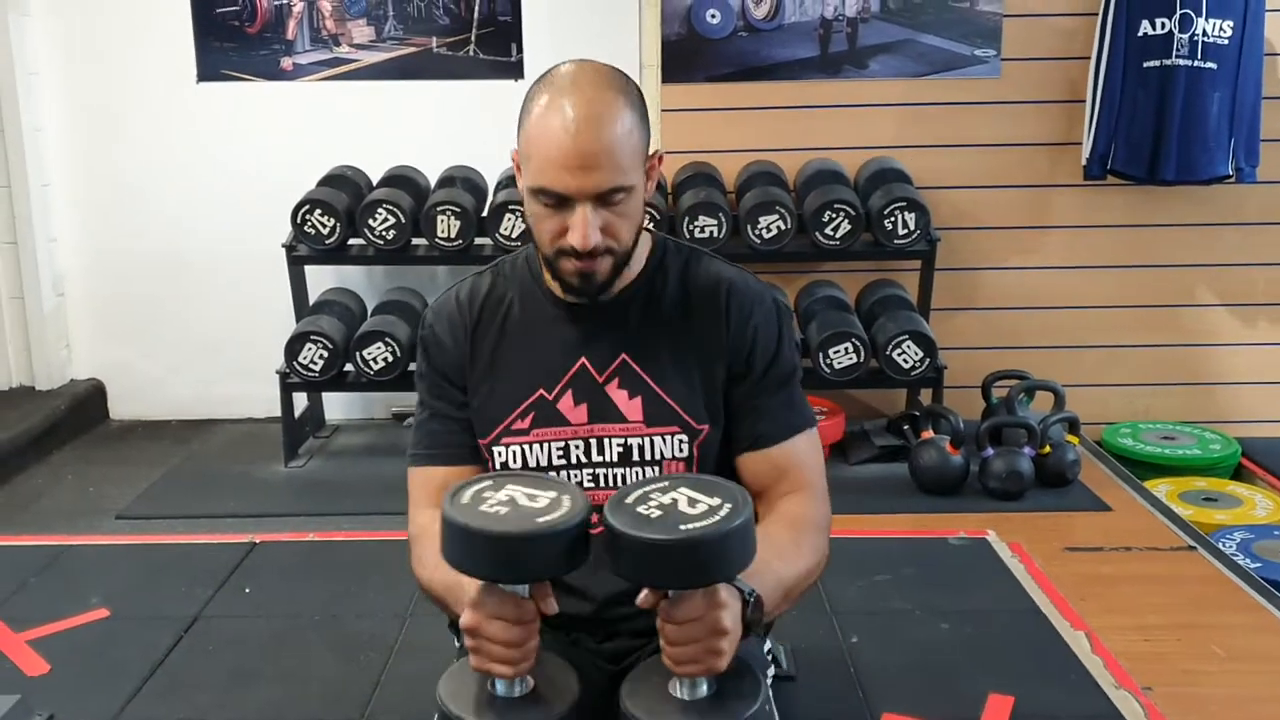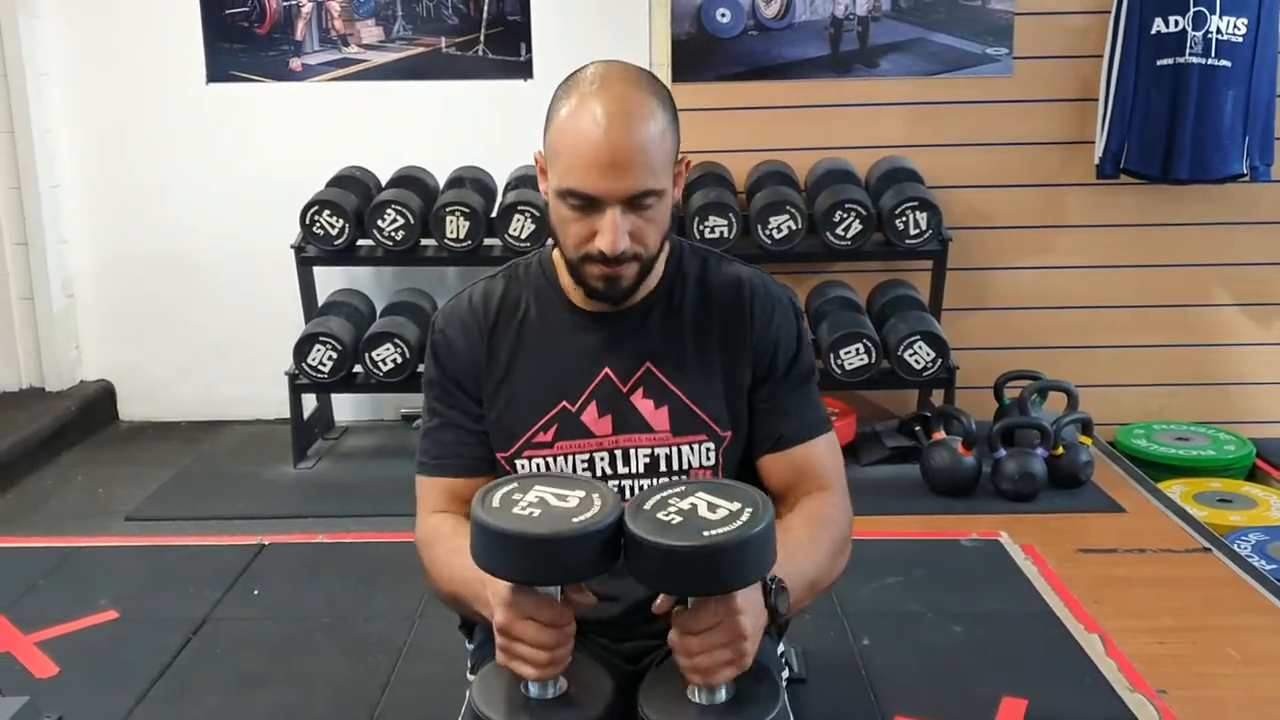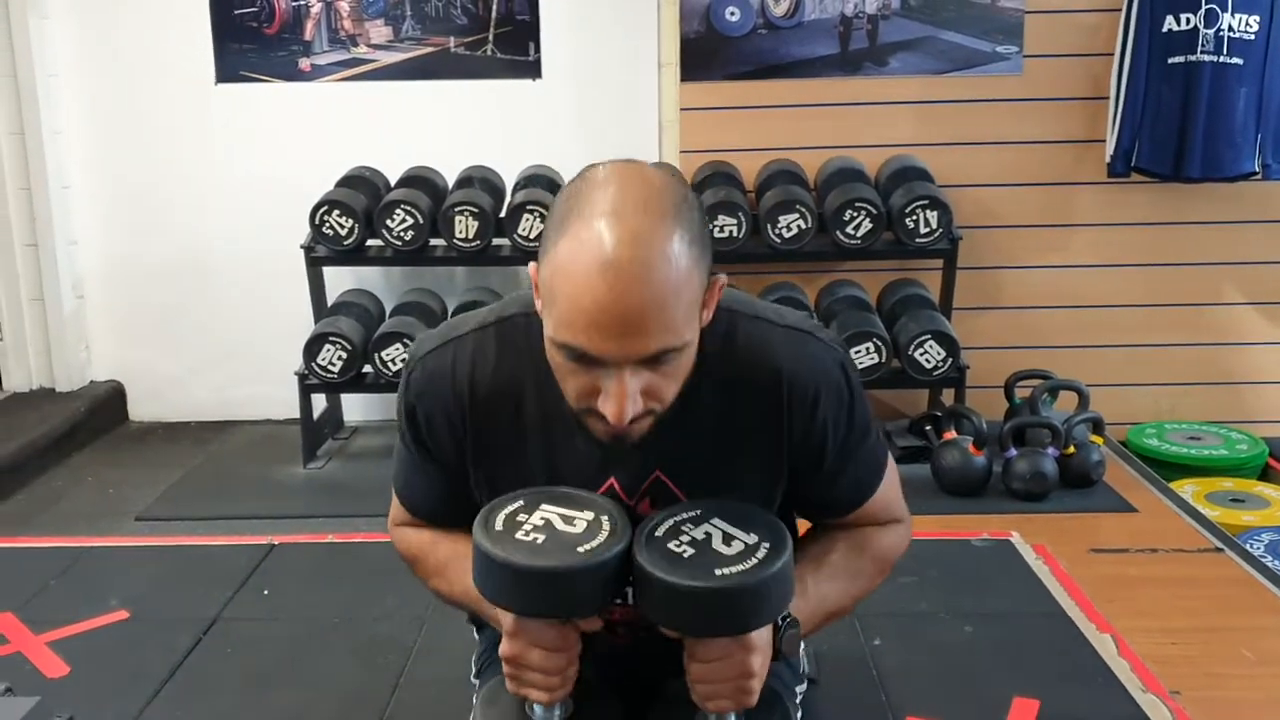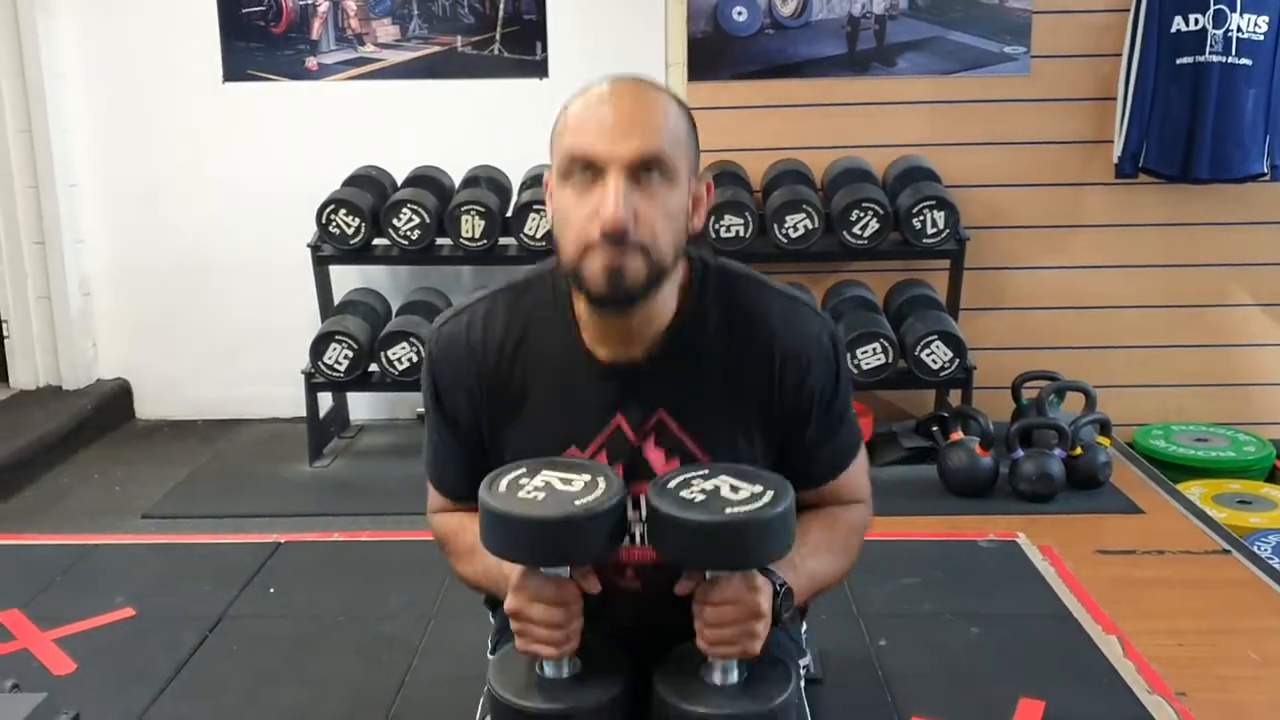
dt=0.5s
person 1, frame 1
left shoulder: (737, 311)
right shoulder: (461, 322)
left elbow: (798, 503)
right elbow: (435, 512)
left wrist: (740, 597)
right wrist: (474, 592)
left hip: (689, 636)
right hip: (526, 639)
person 1, frame 2
left shoulder: (755, 312)
right shoulder: (473, 326)
left elbow: (820, 503)
right elbow: (443, 518)
left wrist: (763, 591)
right wrist: (499, 594)
left hip: (708, 636)
right hip: (541, 642)
person 1, frame 3
left shoulder: (798, 371)
right shoulder: (451, 375)
left elbow: (878, 523)
right elbow: (418, 525)
left wrist: (772, 618)
right wrist: (507, 602)
left hip: (725, 657)
right hip: (542, 658)
person 1, frame 4
left shoulder: (788, 337)
right shoulder: (473, 345)
left elbow: (843, 505)
right elbow: (454, 512)
left wrist: (773, 583)
right wrist: (513, 575)
left hip: (725, 625)
right hip: (559, 625)
